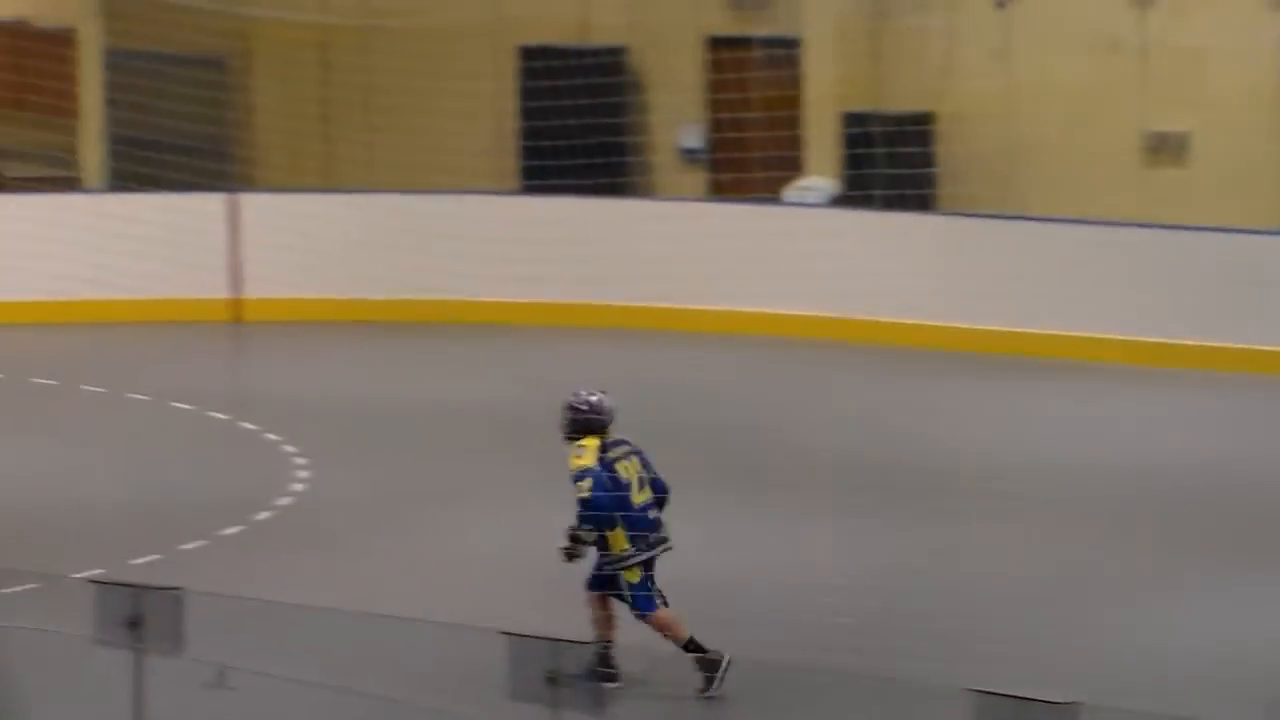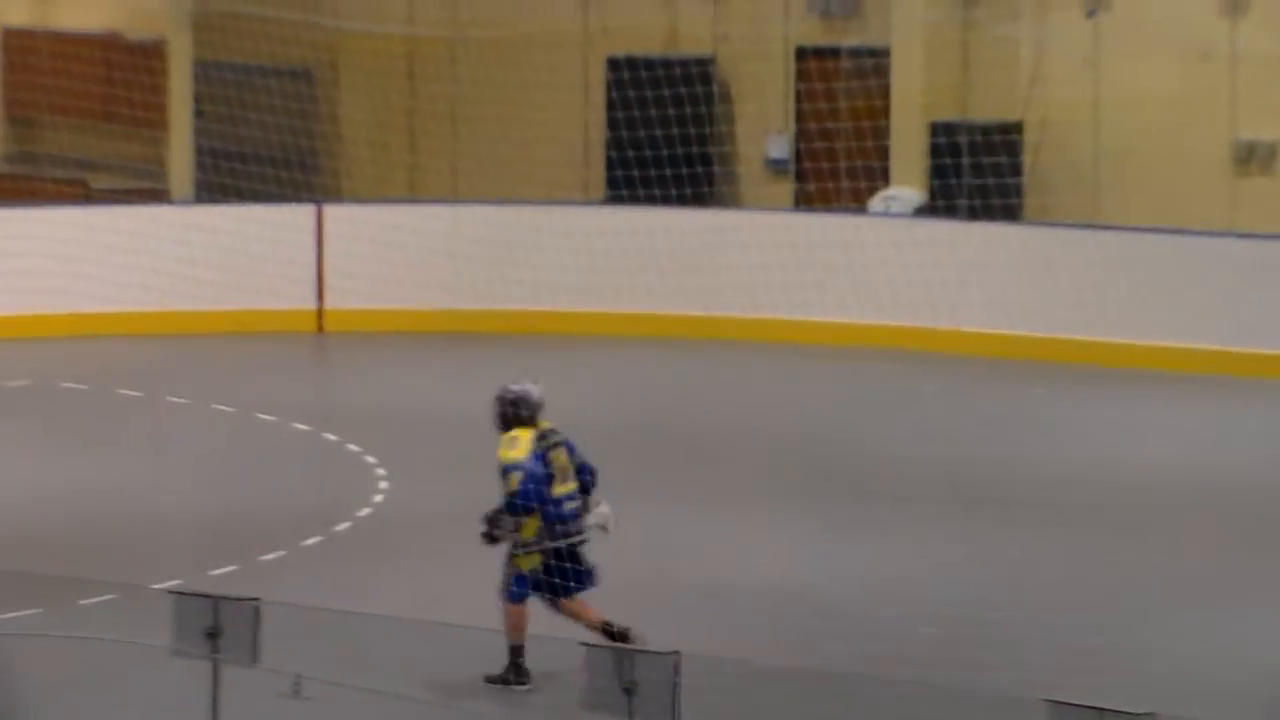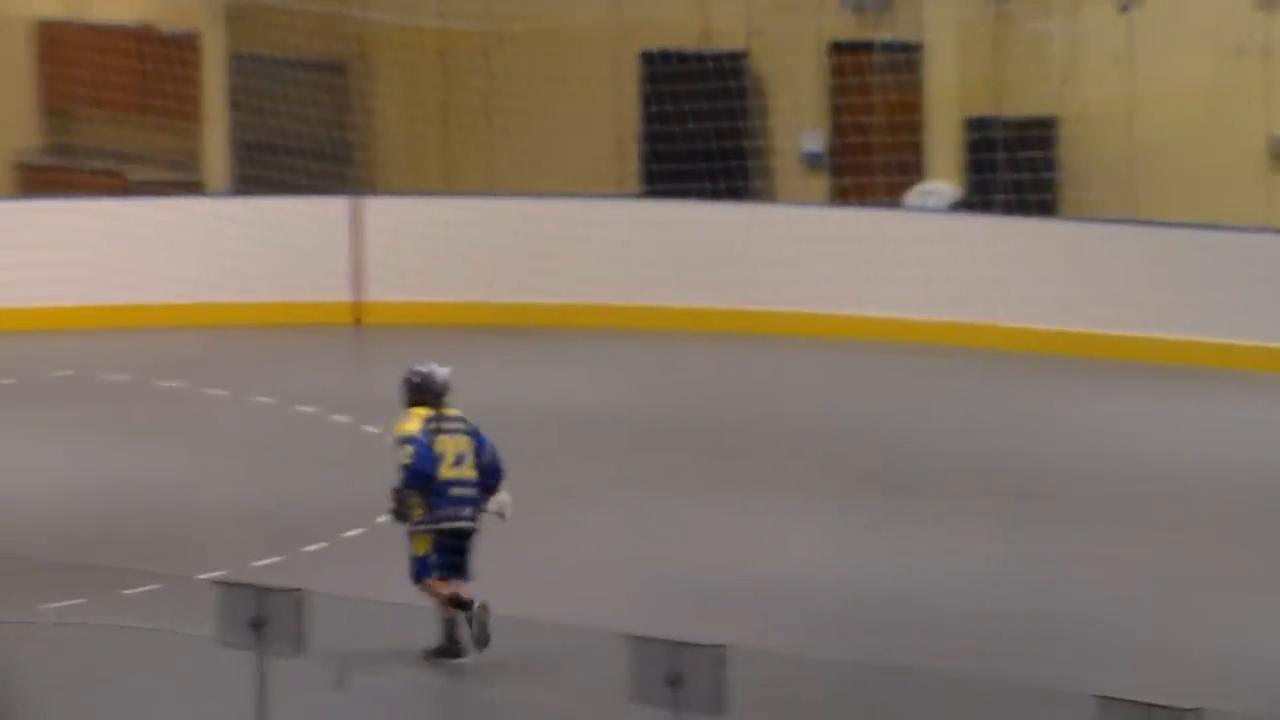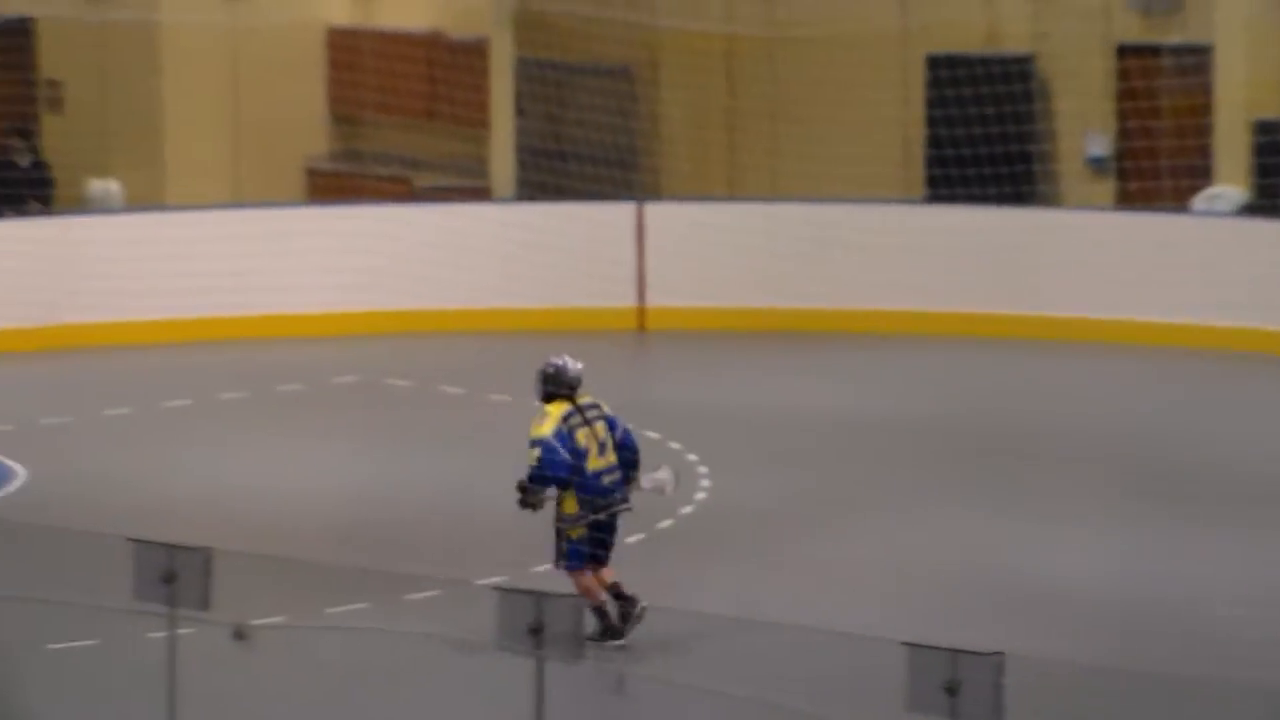
dt=0.4s
person 1, frame 1
left shoulder: (583, 456)
right shoulder: (624, 446)
left elbow: (595, 504)
right elbow: (660, 488)
left wrist: (579, 540)
left hip: (626, 544)
right hip: (649, 534)
left knee: (649, 610)
right knee: (597, 592)
left ankle: (708, 659)
right ankle: (604, 664)
person 1, frame 2
left shoulder: (513, 447)
right shoulder: (551, 435)
left elbow: (524, 495)
right elbow: (584, 474)
left wrist: (500, 525)
right wrist: (576, 509)
left hip: (537, 535)
right hip: (569, 530)
left knee: (513, 597)
right knee: (562, 599)
left ankle: (517, 669)
right ankle: (619, 636)
person 1, frame 3
left shoulder: (411, 424)
right shoulder: (460, 421)
left elbow: (419, 469)
right elbow: (492, 467)
left wrist: (405, 503)
right wrist: (483, 499)
left hip: (432, 516)
right hip: (466, 512)
left knee: (427, 580)
right knee: (447, 577)
left ankle: (469, 608)
right ankle: (450, 643)
person 1, frame 4
left shoulder: (550, 421)
right shoulder: (595, 407)
left elbow: (548, 468)
right elbow: (627, 445)
left wrist: (531, 494)
right wrist: (625, 480)
left hip: (581, 505)
right hip: (610, 498)
left knee: (577, 567)
right knee: (589, 560)
left ankle: (608, 626)
right ankle: (627, 601)
